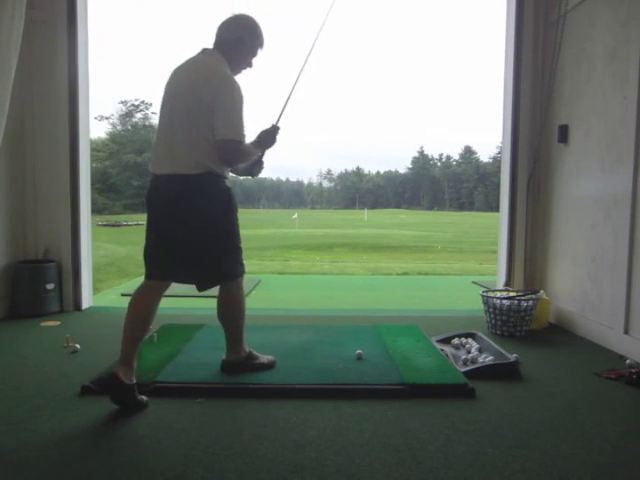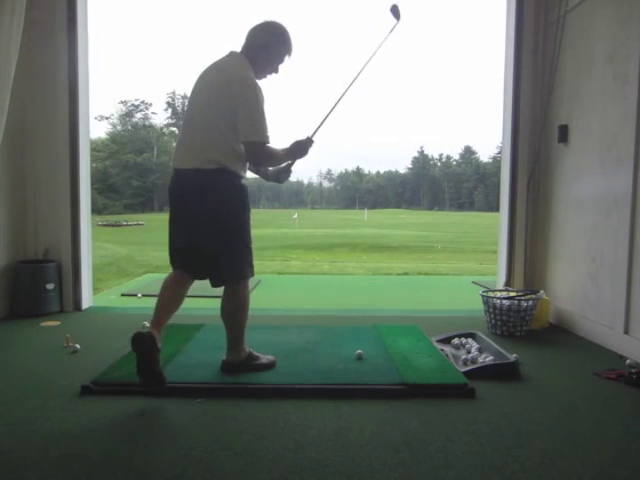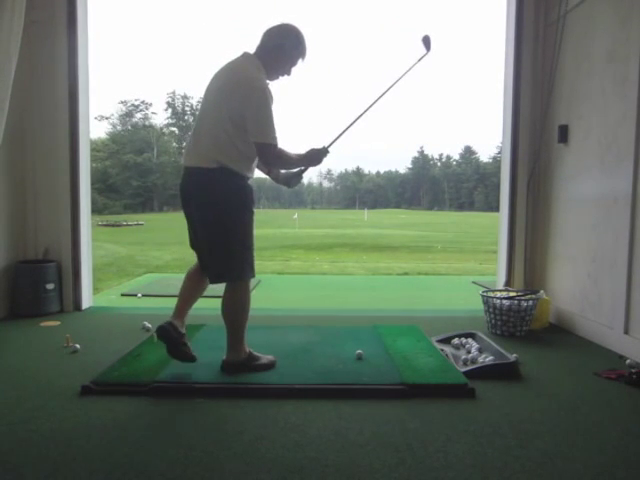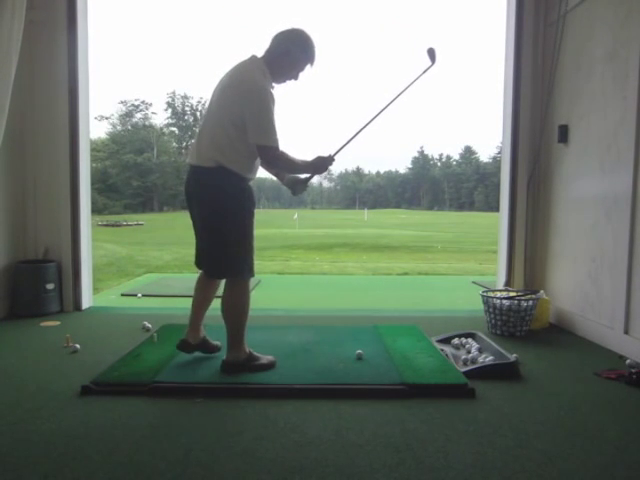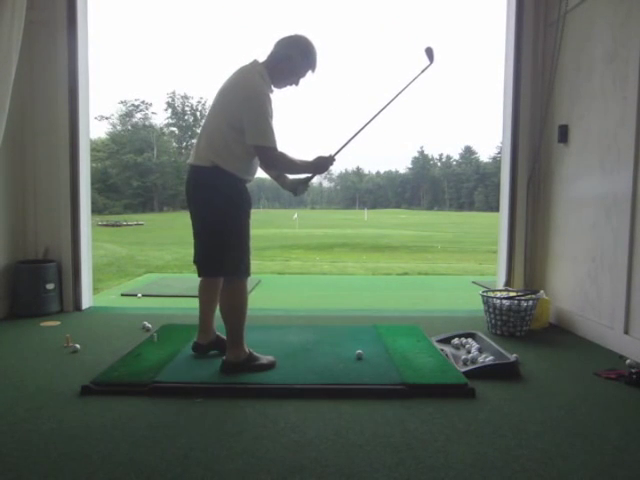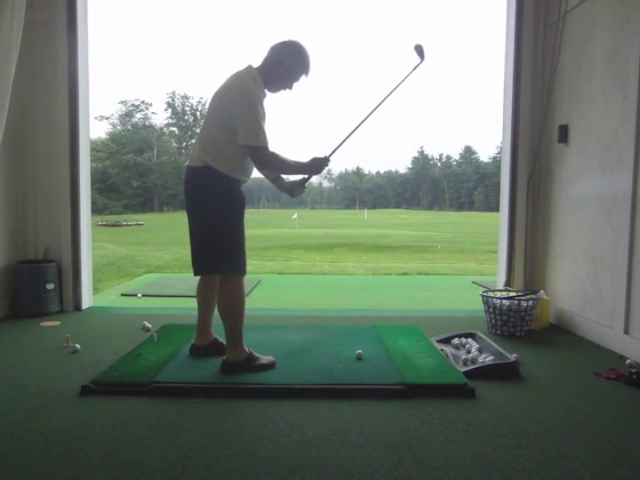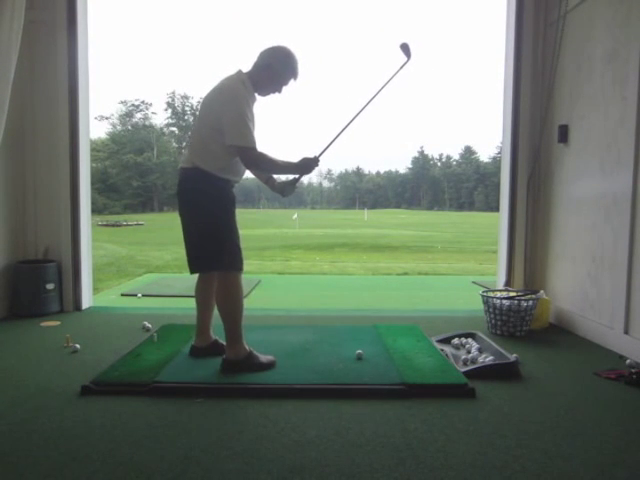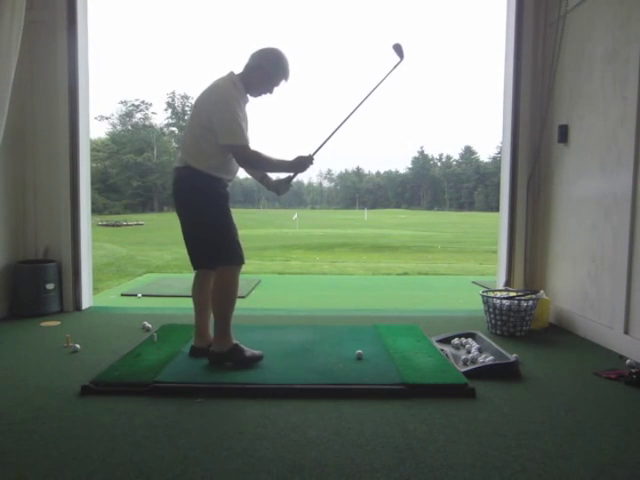
dt=0.2s
person 1, frame 1
left shoulder: (182, 71)
right shoulder: (224, 83)
right elbow: (230, 152)
left wrist: (238, 164)
right wrist: (259, 146)
left hip: (164, 185)
right hip: (202, 189)
left knee: (155, 279)
right knee: (230, 276)
left ankle: (124, 371)
right ankle: (236, 354)
person 1, frame 2
left shoulder: (215, 71)
right shoulder: (246, 86)
right elbow: (257, 153)
left wrist: (265, 171)
right wrist: (290, 154)
left hip: (184, 179)
right hip: (216, 186)
left knee: (186, 268)
right knee: (236, 276)
left ankle: (152, 333)
right ankle: (236, 355)
person 1, frame 3
left shoulder: (232, 70)
right shoulder: (255, 86)
right elbow: (268, 153)
left wrist: (278, 175)
right wrist: (305, 159)
left hip: (196, 178)
right hip: (222, 184)
left knee: (207, 262)
right knee: (236, 274)
left ankle: (175, 324)
right ankle: (236, 353)
person 1, frame 4
left shoulder: (243, 73)
right shoulder: (257, 87)
right elbow: (270, 155)
left wrist: (287, 179)
right wrist: (311, 166)
left hip: (203, 178)
right hip: (223, 183)
left knee: (213, 265)
right knee: (236, 272)
left ankle: (194, 334)
right ankle: (236, 353)
person 1, frame 5
left shoulder: (248, 79)
right shoulder: (256, 90)
left elbow: (257, 152)
right elbow: (268, 156)
left wrist: (286, 182)
right wrist: (311, 167)
left hip: (207, 180)
right hip: (220, 184)
left knee: (214, 266)
right knee: (234, 272)
left ankle: (206, 335)
right ankle: (237, 353)
person 1, frame 6
left shoulder: (244, 85)
right shoulder: (247, 92)
left elbow: (254, 154)
right elbow: (260, 156)
left wrist: (283, 183)
right wrist: (306, 168)
left hip: (207, 183)
right hip: (215, 185)
left knee: (213, 267)
right knee: (231, 270)
left ankle: (204, 338)
right ankle: (236, 353)
person 1, frame 7
left shoulder: (237, 91)
right shoulder: (234, 95)
left elbow: (245, 155)
right elbow: (249, 157)
left wrist: (275, 183)
right wrist: (296, 168)
left hip: (204, 185)
right hip: (205, 186)
left knee: (212, 266)
right knee: (228, 267)
left ankle: (203, 339)
right ankle: (236, 352)
person 1, frame 8
left shoulder: (231, 94)
right shoulder: (226, 96)
left elbow: (240, 155)
right elbow: (244, 156)
left wrist: (270, 182)
right wrist: (291, 166)
left hip: (201, 185)
right hip: (199, 186)
left knee: (210, 265)
right knee: (228, 262)
left ankle: (203, 340)
right ankle: (222, 342)
